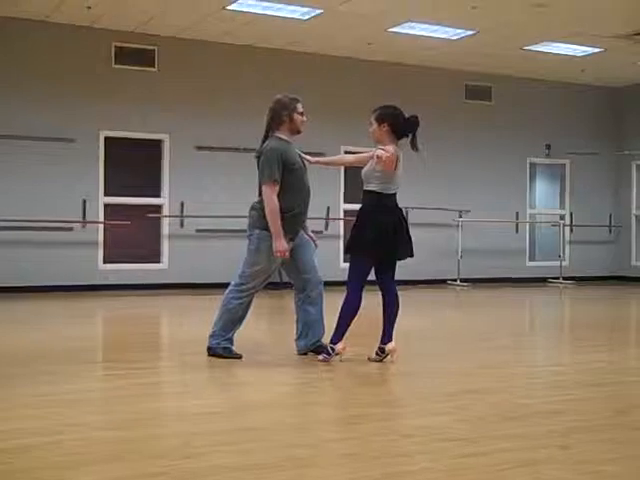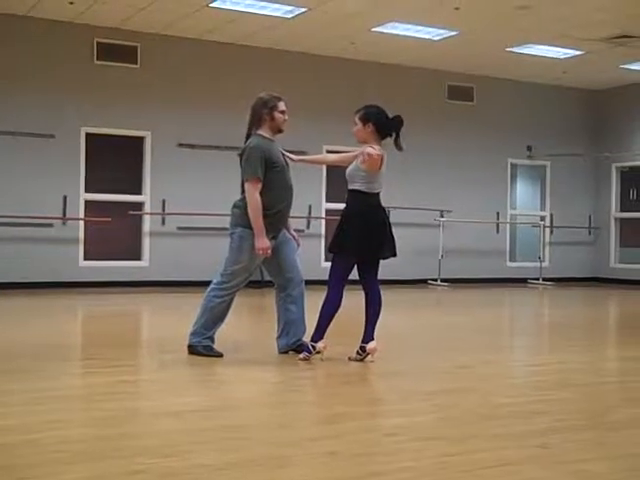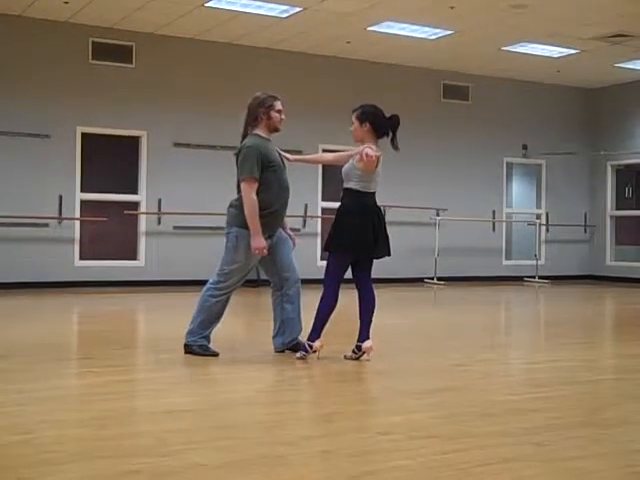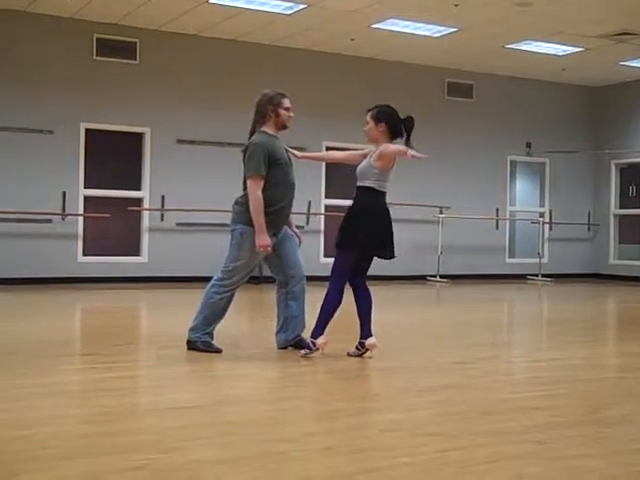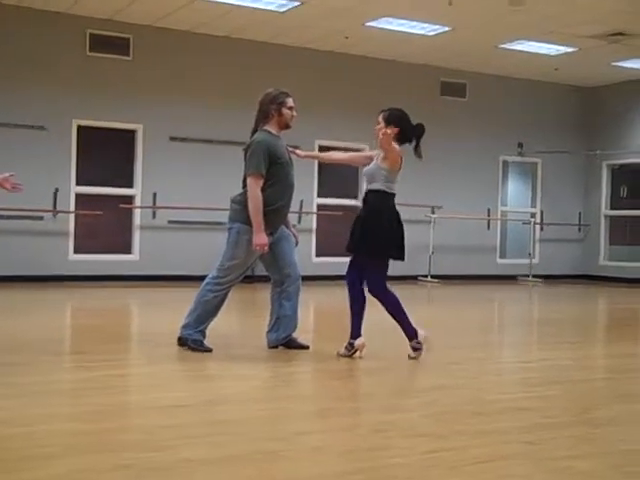
dt=0.7s
person 1, frame 1
left shoulder: (289, 149)
right shoulder: (273, 149)
right elbow: (269, 195)
left wrist: (304, 229)
right wrist: (277, 238)
left hip: (294, 233)
right hip: (269, 232)
left knee: (311, 285)
right knee: (245, 288)
left ankle: (310, 342)
right ankle: (218, 342)
person 1, frame 2
left shoulder: (272, 147)
right shoulder: (256, 147)
right elbow: (252, 193)
left wrist: (288, 228)
right wrist: (259, 235)
left hip: (277, 231)
right hip: (251, 231)
left knee: (292, 283)
right knee: (227, 285)
left ankle: (291, 340)
right ankle: (199, 339)
person 1, frame 3
left shoulder: (269, 146)
right shoulder: (252, 147)
right elbow: (248, 193)
left wrist: (284, 228)
right wrist: (256, 235)
left hip: (273, 230)
right hip: (247, 230)
left knee: (288, 282)
right knee: (223, 285)
left ankle: (287, 339)
right ankle: (195, 339)
person 1, frame 4
left shoulder: (277, 143)
right shoulder: (259, 144)
right elbow: (253, 190)
left wrist: (290, 226)
right wrist: (260, 232)
left hip: (278, 228)
right hip: (252, 227)
left knee: (293, 278)
right knee: (227, 281)
left ankle: (290, 335)
right ankle: (198, 335)
person 1, frame 5
left shoulder: (278, 143)
right shoulder: (262, 142)
right elbow: (253, 188)
left wrist: (288, 225)
right wrist: (258, 231)
left hip: (275, 227)
right hip: (249, 225)
left knee: (289, 278)
right knee: (223, 279)
left ankle: (281, 335)
right ankle: (190, 333)
person 2, frame 1
left shoulder: (389, 152)
right shoulder: (383, 152)
left elbow: (387, 162)
right elbow: (348, 159)
left wrist: (382, 158)
right wrist: (315, 160)
left hip: (375, 220)
right hip: (387, 222)
left knee: (354, 285)
right knee: (387, 284)
left ankle: (336, 342)
right ankle: (386, 342)
person 2, frame 2
left shoulder: (373, 153)
right shoulder: (365, 154)
left elbow: (373, 159)
right elbow: (332, 159)
left wrist: (371, 155)
right wrist: (298, 158)
left hip: (359, 220)
right hip: (370, 221)
left knee: (336, 283)
right knee: (370, 283)
left ankle: (316, 341)
right ankle: (368, 341)
person 2, frame 3
left shoulder: (367, 153)
right shoulder: (360, 153)
left elbow: (369, 155)
right elbow: (327, 158)
left wrist: (367, 152)
right wrist: (294, 158)
left hip: (353, 218)
right hip: (366, 220)
left knee: (331, 282)
right knee: (363, 282)
left ankle: (314, 339)
right ankle: (363, 340)
person 2, frame 4
left shoulder: (385, 151)
right shoulder: (372, 153)
left elbow: (395, 148)
right elbow: (338, 155)
left wrist: (407, 151)
right wrist: (303, 155)
left hip: (366, 217)
right hip: (371, 218)
left knee: (338, 278)
right knee: (356, 279)
left ankle: (317, 336)
right ankle: (366, 337)
person 2, frame 5
left shoulder: (392, 153)
right shoulder: (378, 155)
left elbow: (388, 144)
right elbow: (341, 156)
left wrist: (385, 140)
right wrist: (306, 154)
left hip: (380, 219)
right hip: (373, 220)
left knee: (376, 286)
right knee: (354, 279)
left ankle: (414, 335)
right ankle: (355, 338)
